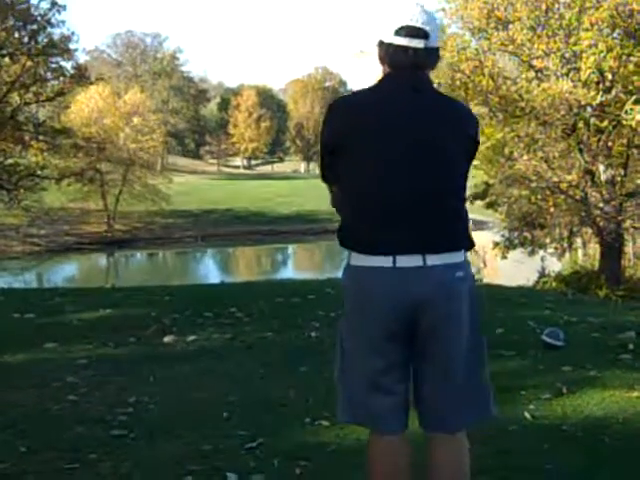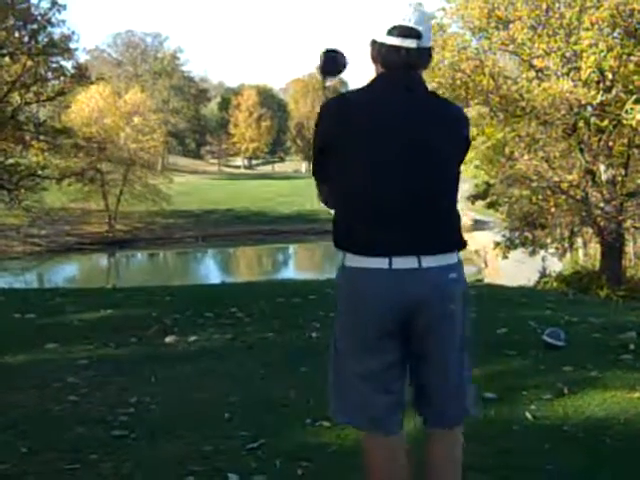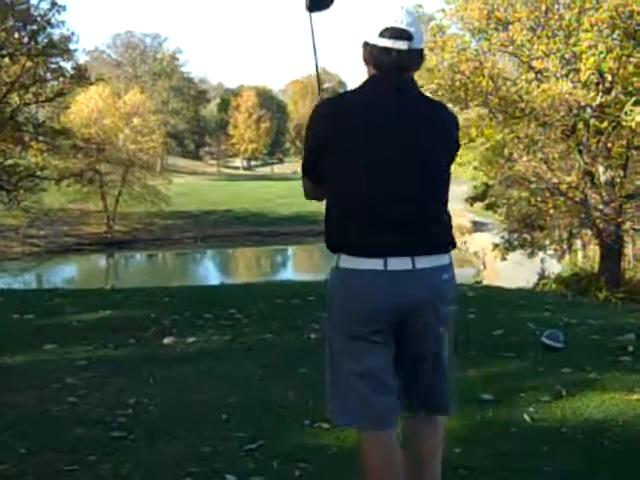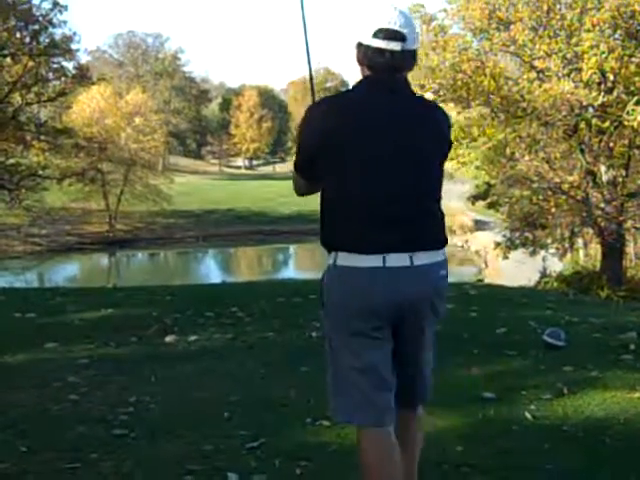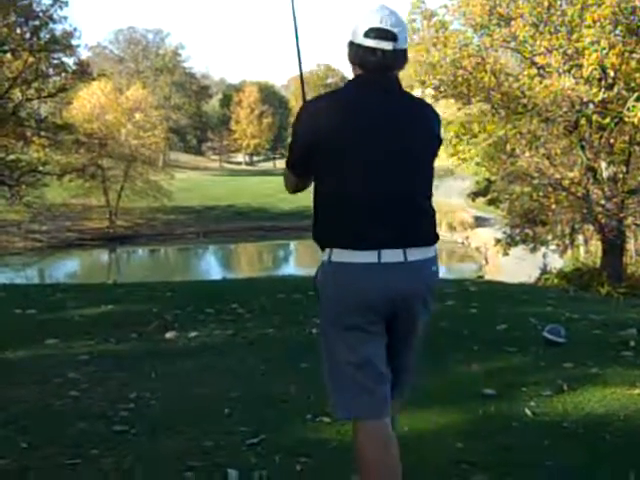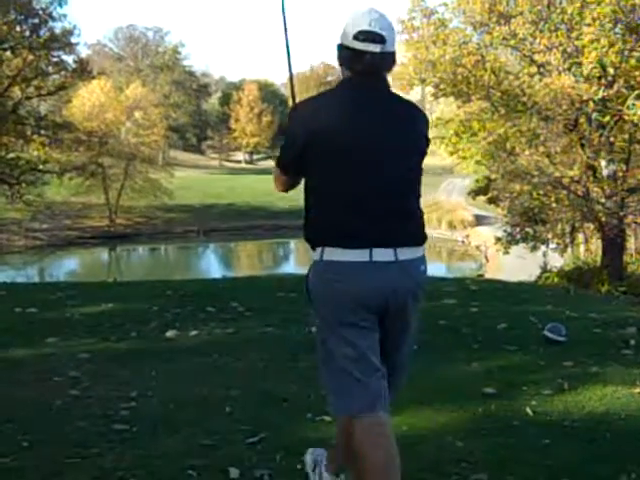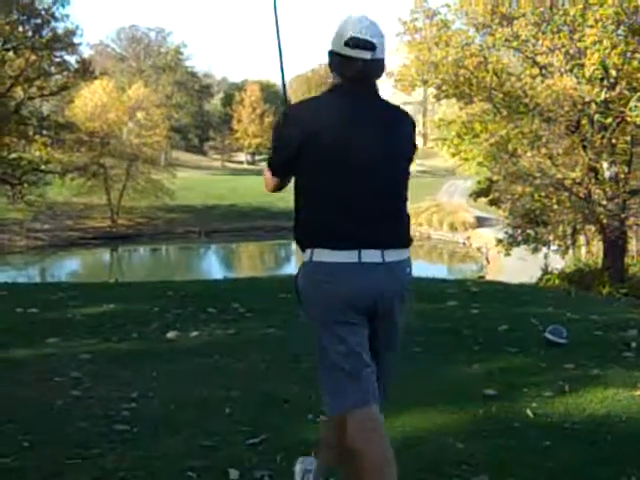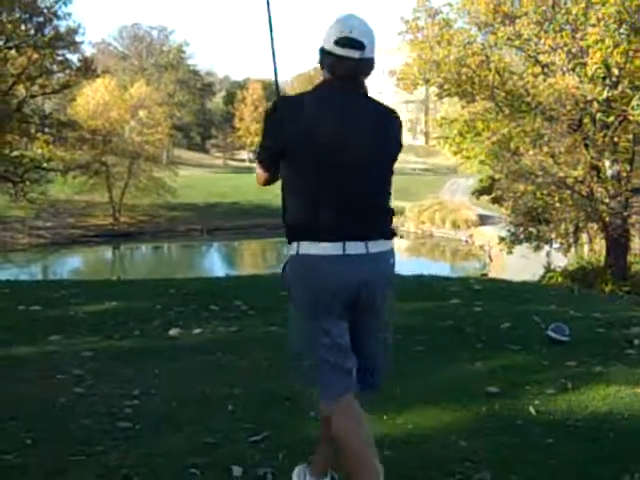
dt=0.1s
person 1, frame 1
left shoulder: (345, 113)
right shoulder: (461, 119)
left hip: (373, 277)
right hip: (445, 276)
left knee: (384, 423)
right knee: (447, 424)
person 1, frame 2
left shoulder: (338, 112)
right shoulder: (453, 118)
left elbow: (326, 194)
left hip: (367, 277)
right hip: (439, 275)
left knee: (380, 420)
right knee: (444, 417)
person 1, frame 3
left shoulder: (331, 114)
right shoulder: (443, 120)
left elbow: (312, 190)
left hip: (360, 279)
right hip: (431, 276)
left knee: (376, 420)
right knee: (425, 409)
person 1, frame 4
left shoulder: (327, 114)
right shoulder: (436, 120)
left elbow: (303, 187)
left hip: (357, 275)
right hip: (425, 271)
left knee: (374, 415)
right knee: (407, 401)
person 1, frame 5
left shoulder: (321, 112)
right shoulder: (426, 118)
left elbow: (294, 183)
left hip: (350, 271)
right hip: (417, 267)
left knee: (368, 409)
right knee: (388, 394)
person 1, frame 6
left shoulder: (310, 114)
right shoulder: (413, 119)
left elbow: (283, 182)
left hip: (342, 269)
right hip: (405, 266)
left knee: (367, 404)
right knee: (365, 386)
person 1, frame 7
left shoulder: (302, 117)
right shoulder: (402, 125)
left elbow: (273, 182)
left hip: (331, 270)
right hip: (392, 268)
left knee: (358, 403)
right knee: (351, 388)
person 1, frame 8
left shoulder: (289, 113)
right shoulder: (387, 122)
left elbow: (263, 177)
left hip: (316, 262)
right hip: (375, 260)
left knee: (337, 390)
right knee: (345, 381)
